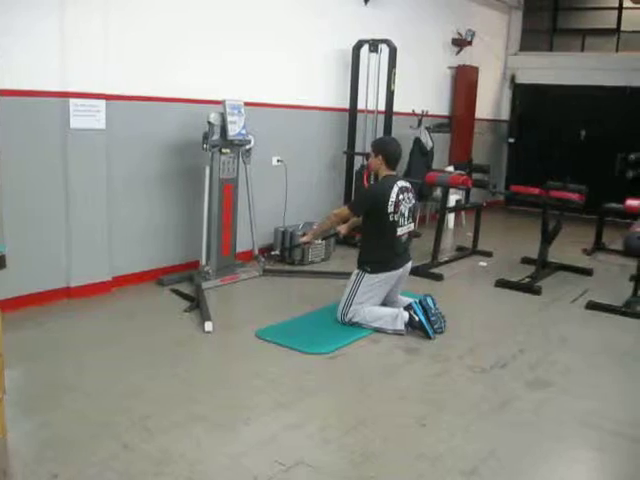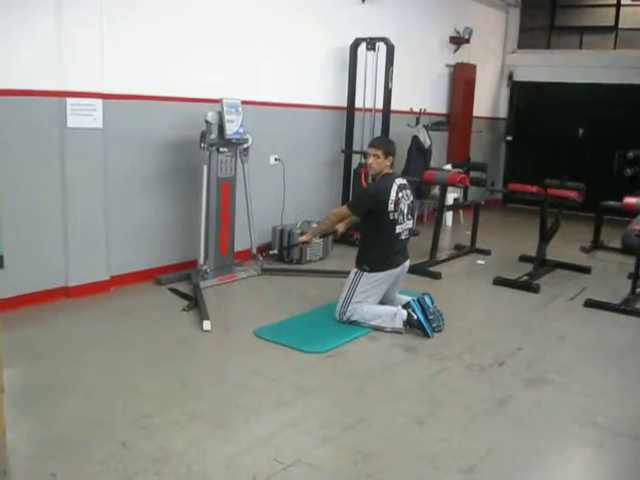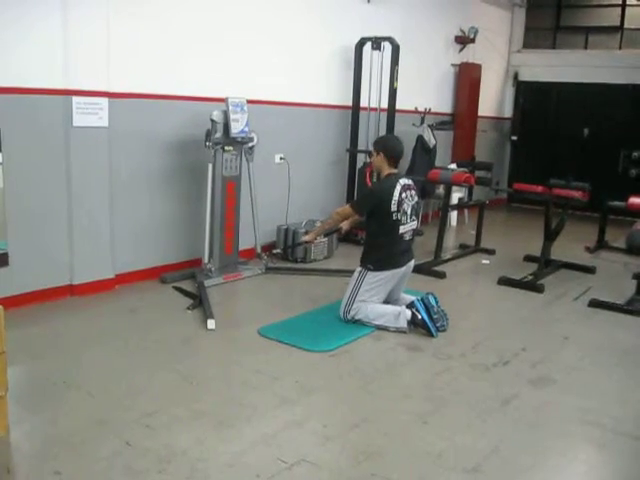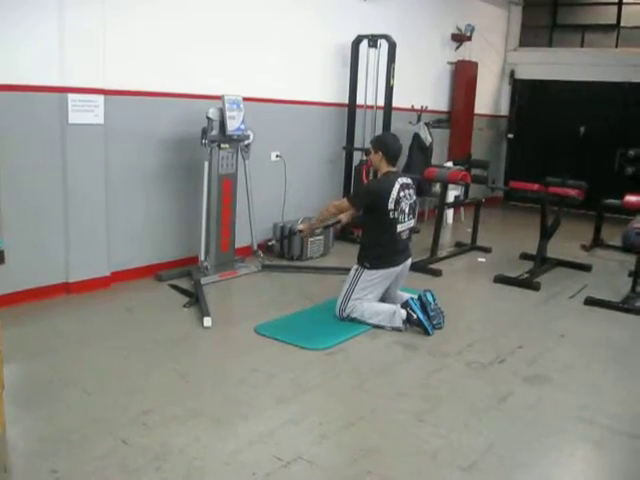
dt=0.7s
person 1, frame 1
left shoulder: (376, 191)
right shoulder: (407, 188)
left elbow: (338, 216)
left wrist: (311, 235)
right wrist: (349, 226)
left hip: (378, 269)
right hip: (402, 263)
left knee: (348, 314)
right knee: (387, 300)
left ankle: (407, 319)
right ankle: (419, 307)
person 1, frame 2
left shoulder: (375, 190)
right shoulder: (403, 184)
left elbow: (338, 215)
left wrist: (310, 234)
right wrist: (346, 224)
left hip: (377, 266)
right hip: (400, 261)
left knee: (345, 312)
right knee: (386, 299)
left ankle: (405, 318)
right ankle: (416, 306)
person 1, frame 3
left shoulder: (379, 190)
right shoulder: (409, 185)
left elbow: (341, 214)
left wrist: (314, 234)
right wrist: (352, 222)
left hip: (381, 266)
right hip: (405, 260)
left knee: (350, 311)
right knee: (389, 299)
left ankle: (409, 317)
right ankle: (421, 305)
person 1, frame 4
left shoulder: (377, 187)
right shoulder: (407, 182)
left elbow: (336, 208)
left wrist: (310, 225)
right wrist: (351, 213)
left hip: (378, 264)
right hip: (403, 259)
left knee: (346, 309)
right knee: (386, 297)
left ankle: (404, 315)
right ankle: (420, 303)
